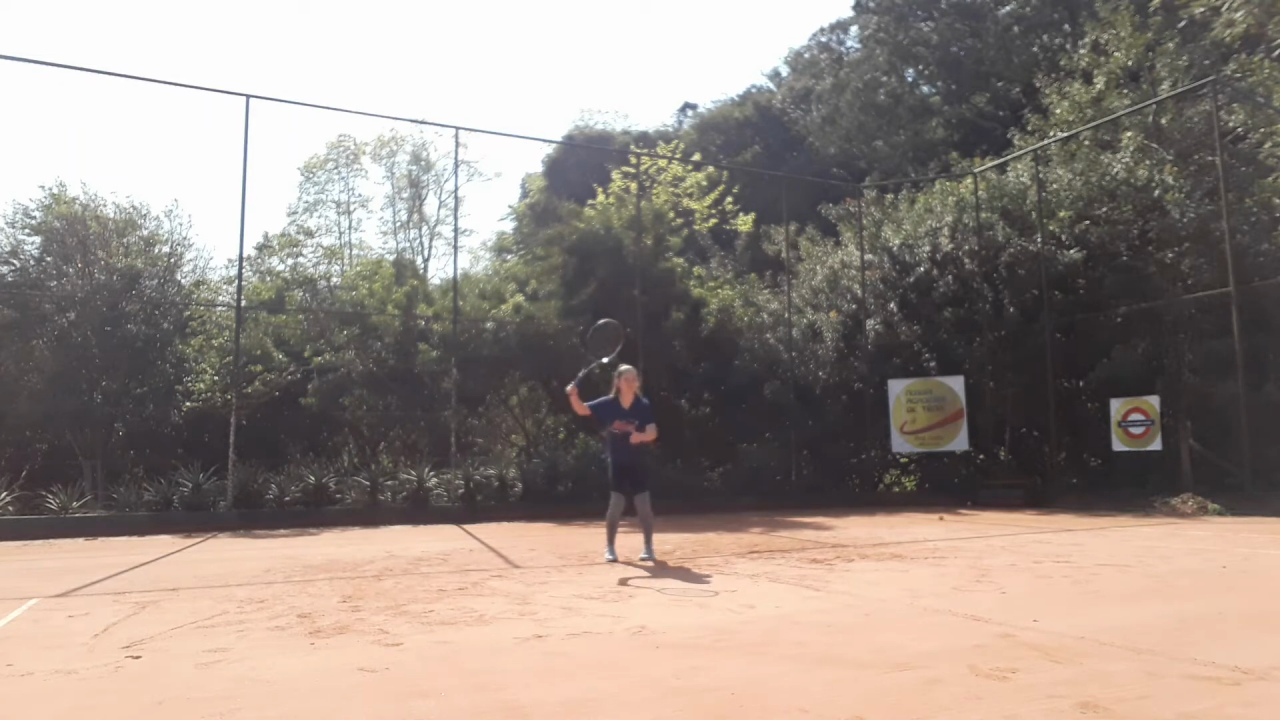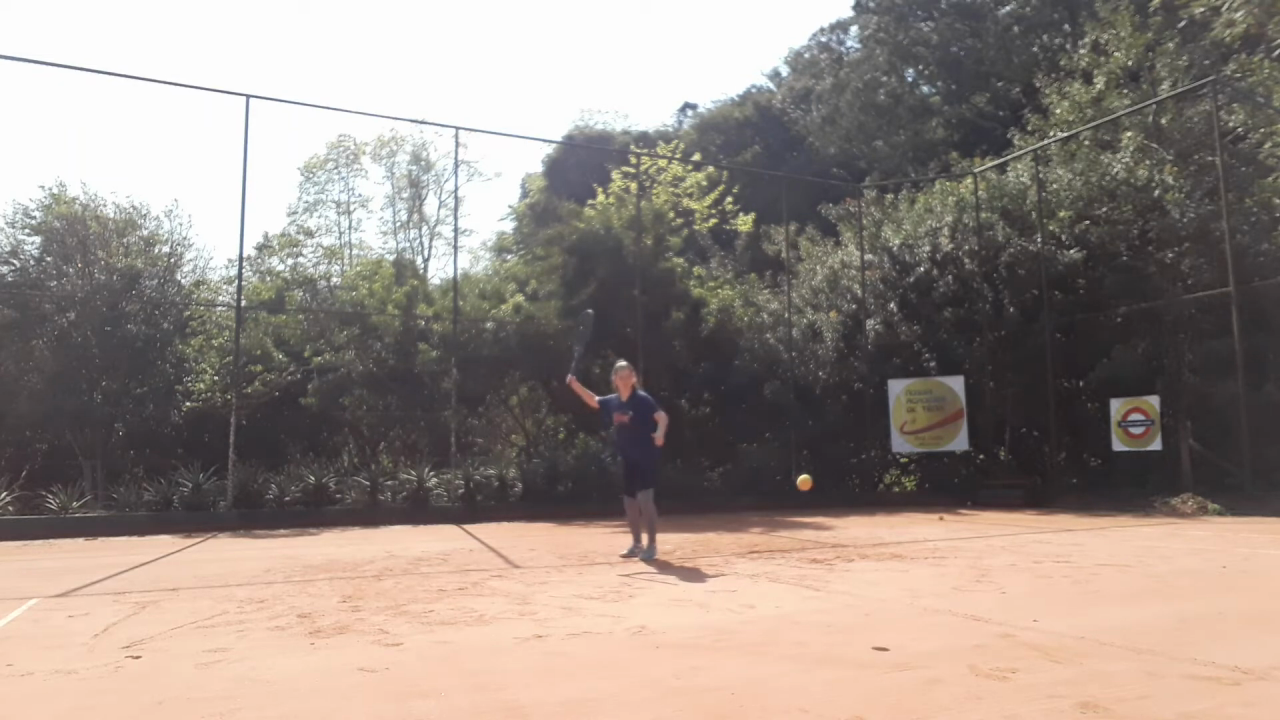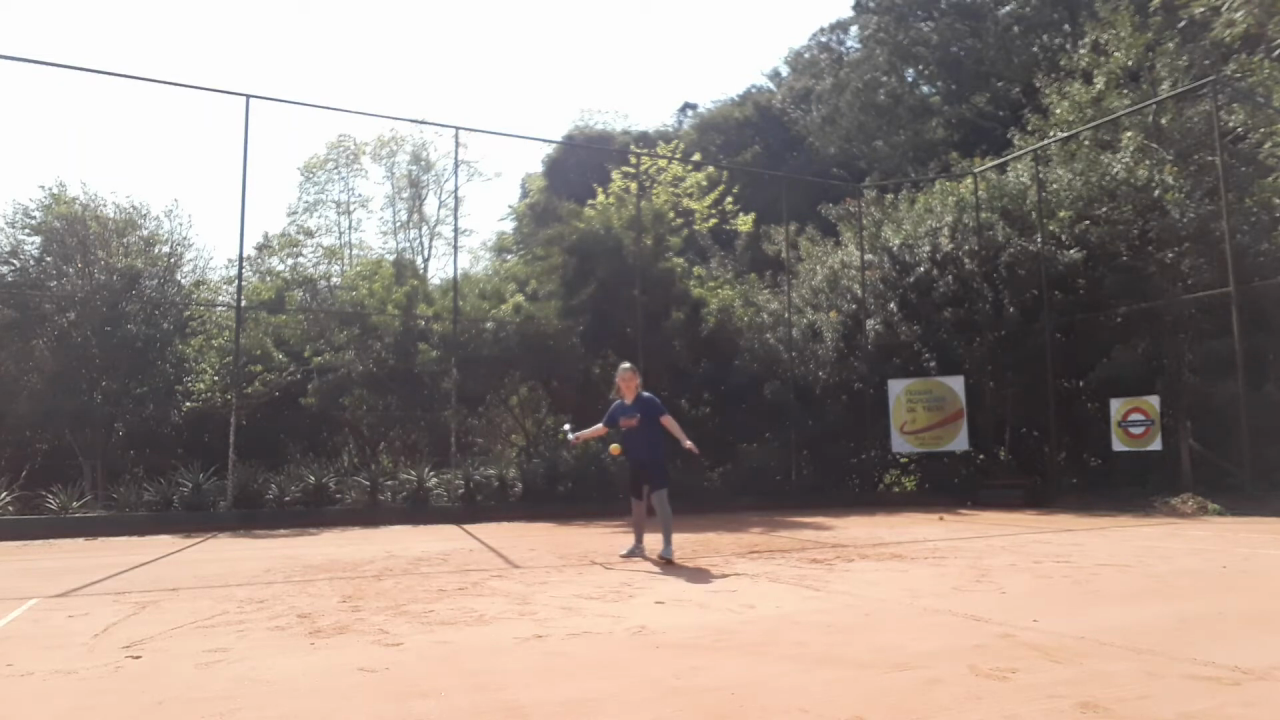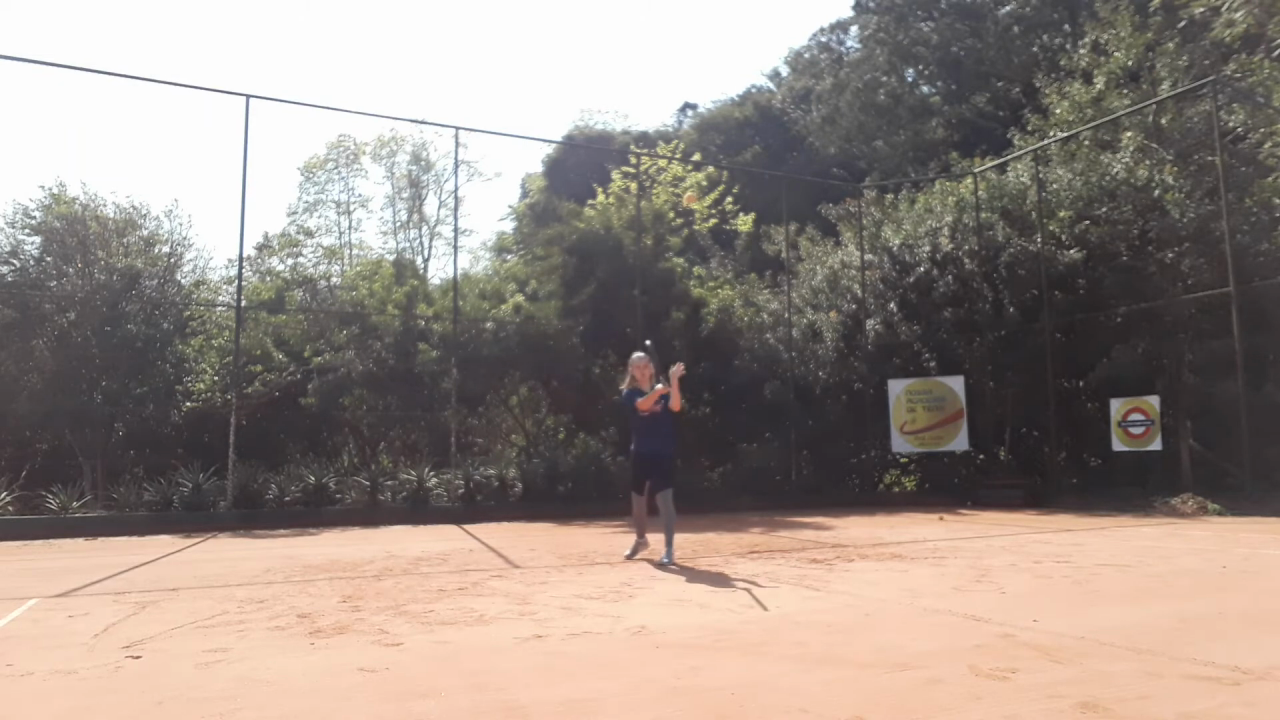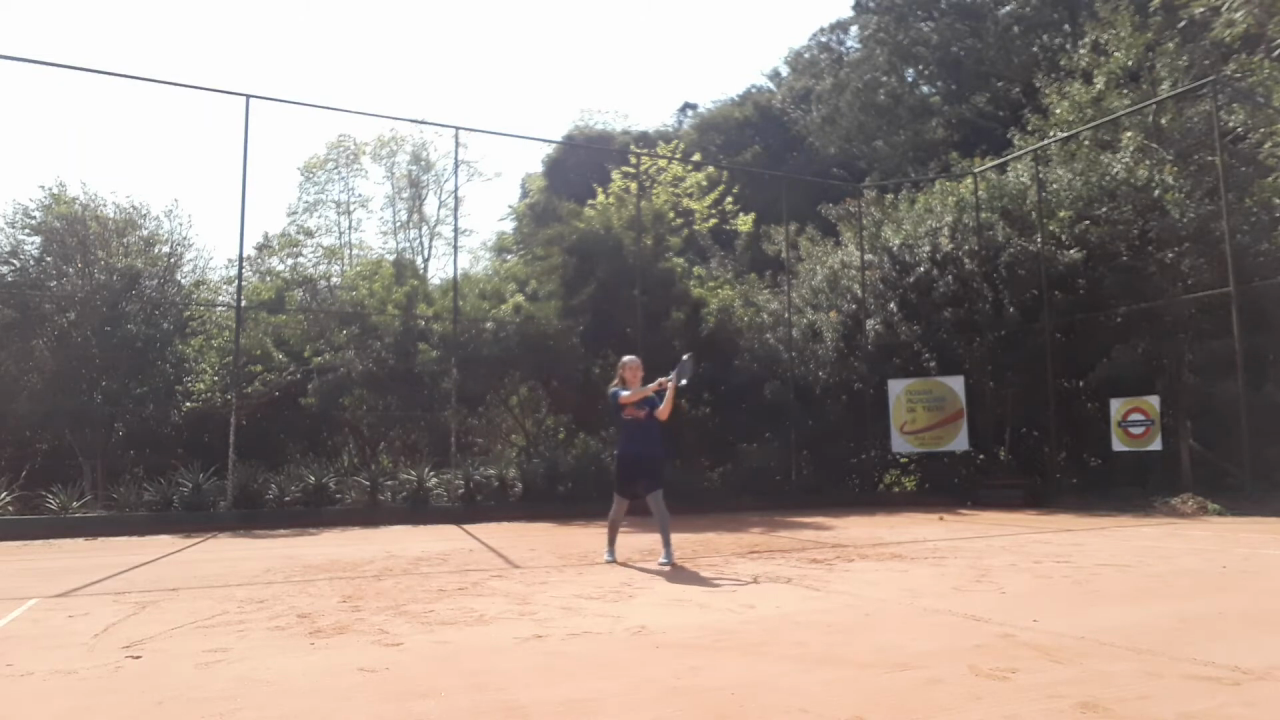
dt=0.4s
person 1, frame 1
left shoulder: (643, 406)
right shoulder: (607, 404)
left elbow: (652, 433)
right elbow: (581, 409)
left wrist: (640, 436)
right wrist: (573, 395)
left hip: (638, 462)
right hip: (617, 462)
left knee: (644, 503)
right knee: (616, 504)
left ankle: (649, 547)
right ankle: (610, 547)
person 1, frame 2
left shoulder: (642, 398)
right shoulder: (613, 401)
left elbow: (662, 417)
right elbow: (593, 401)
left wrist: (660, 433)
right wrist: (575, 384)
left hip: (646, 457)
right hip: (628, 459)
left knee: (645, 500)
right knee: (630, 503)
left ankle: (651, 545)
right ankle: (637, 544)
person 1, frame 3
left shoulder: (648, 400)
right shoulder: (617, 407)
left elbow: (668, 420)
right elbow: (603, 427)
left wrist: (684, 440)
right wrist: (581, 435)
left hip: (655, 459)
right hip: (635, 462)
left knee: (660, 500)
right knee: (637, 504)
left ankle: (668, 547)
right ankle: (638, 544)
person 1, frame 4
left shoulder: (665, 390)
right shoulder: (629, 393)
left elbow: (676, 406)
right elbow: (643, 404)
left wrist: (674, 381)
right wrist: (659, 390)
left hip: (663, 453)
right hip: (641, 453)
left knee: (665, 500)
right knee: (637, 500)
left ankle: (669, 550)
right ankle: (640, 540)
person 1, frame 5
left shoulder: (651, 397)
right shoulder: (616, 394)
left elbow: (662, 415)
right elbow: (629, 397)
left wrist: (670, 390)
right wrist: (654, 386)
left hip: (650, 456)
right hip: (626, 457)
left knee: (657, 501)
right knee: (619, 505)
left ankle: (667, 550)
right ankle: (610, 548)
